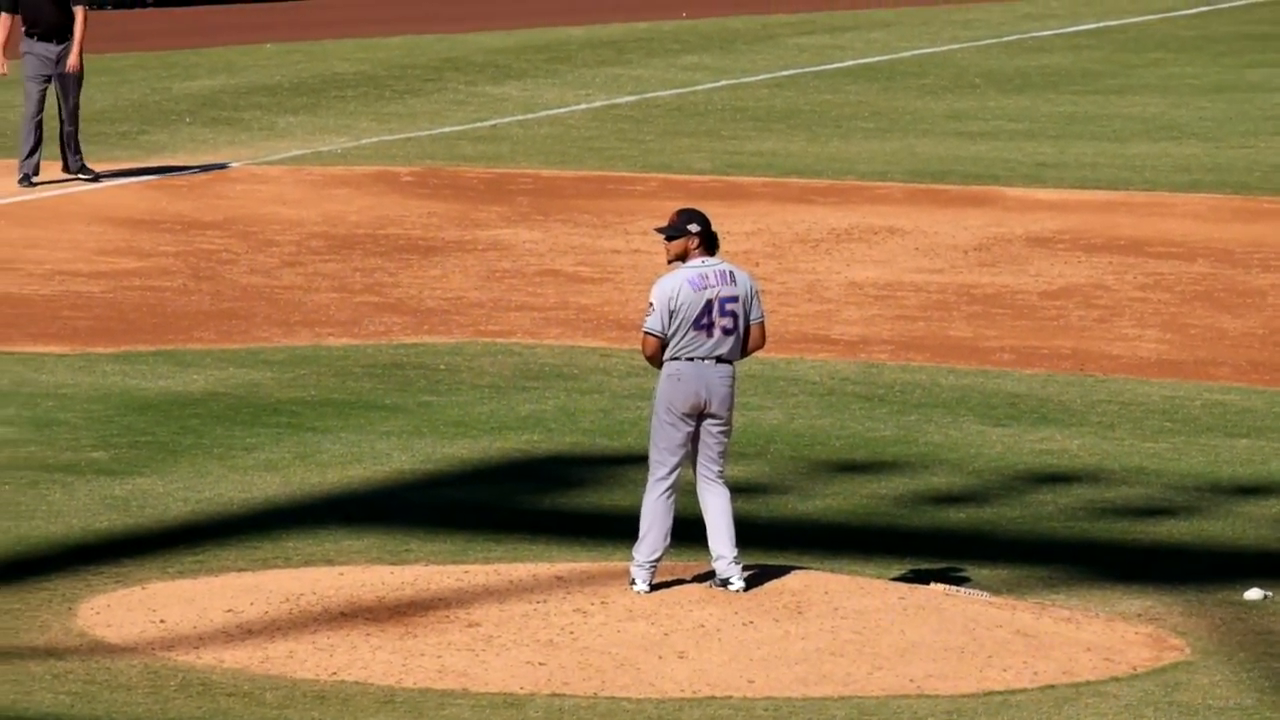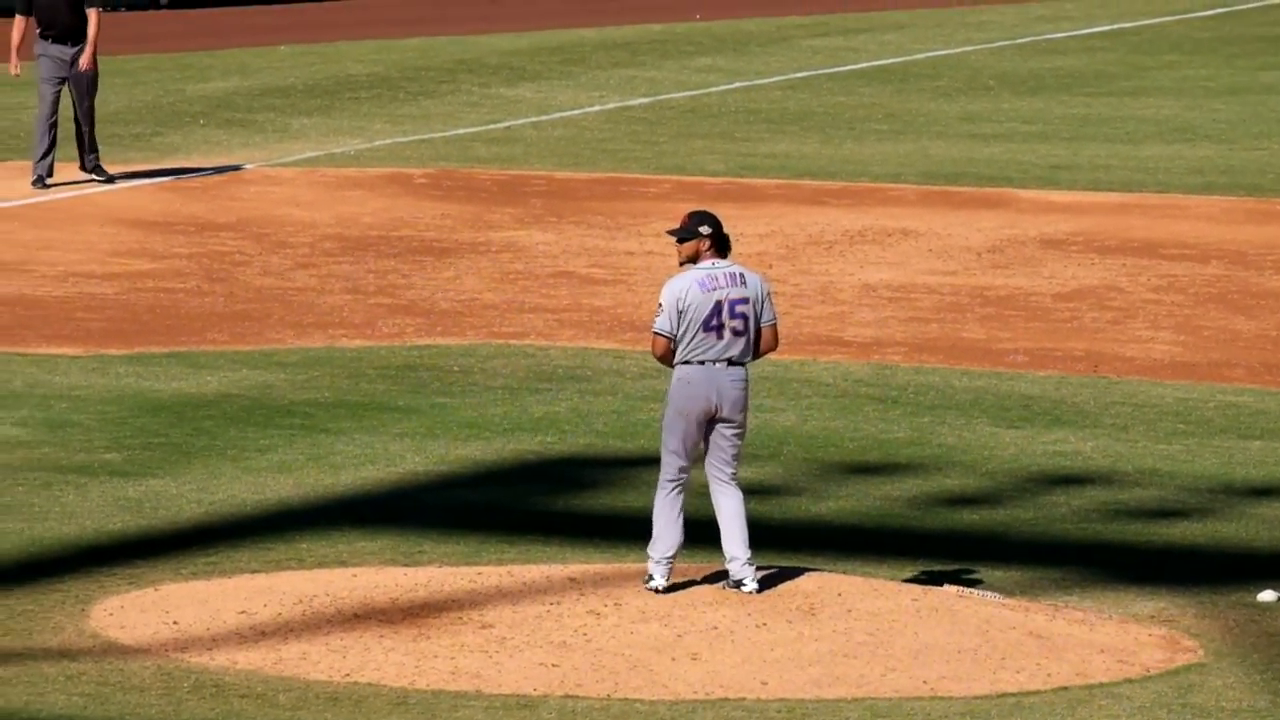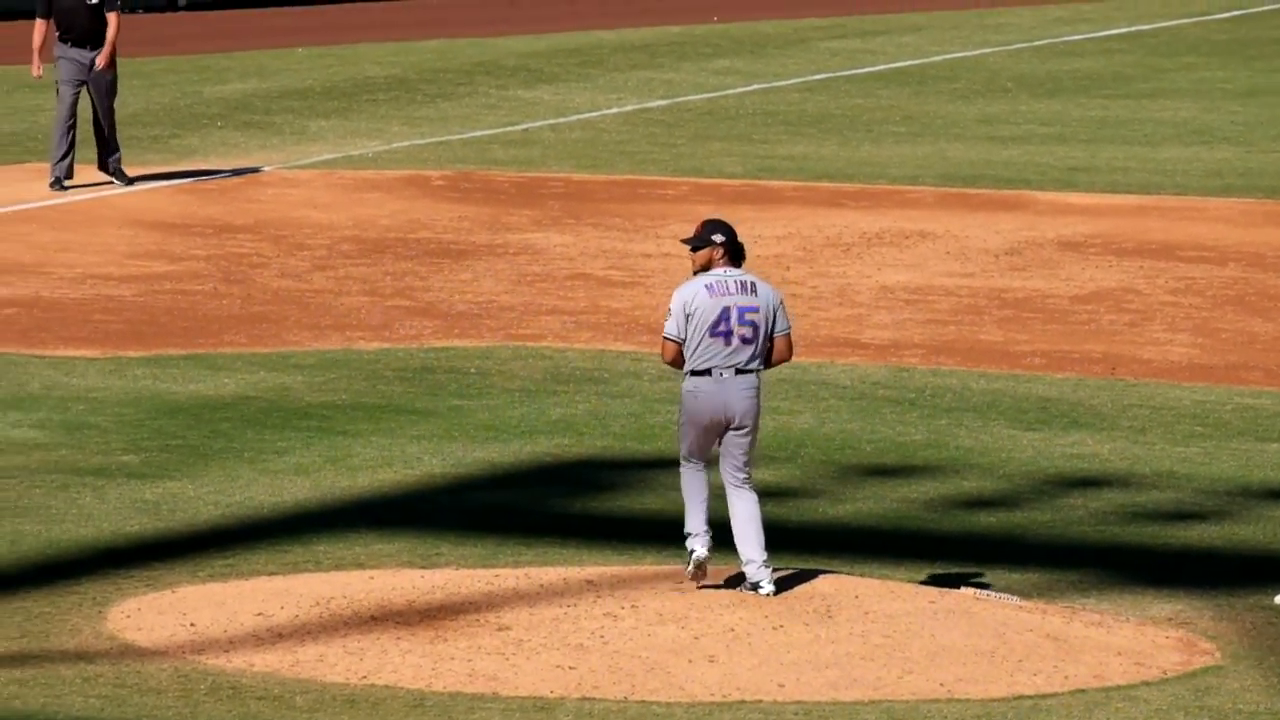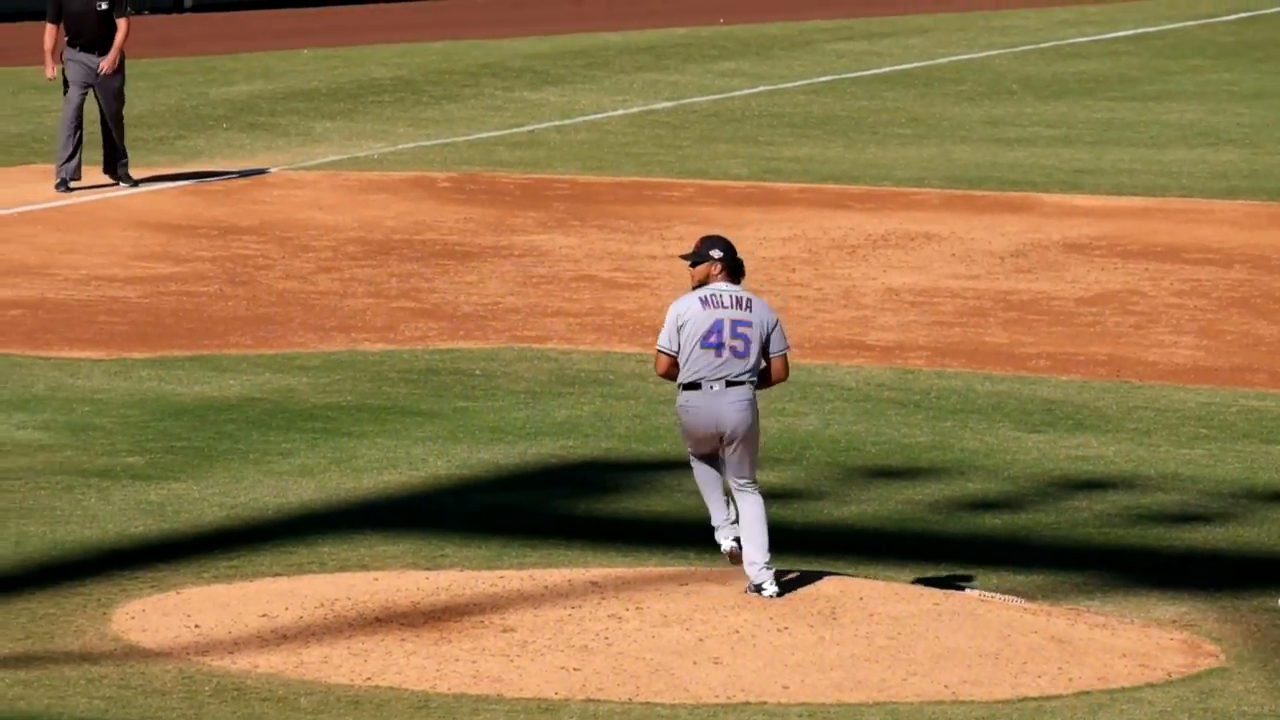
dt=0.1s
person 1, frame 1
left shoulder: (670, 284)
right shoulder: (742, 279)
left elbow: (650, 349)
right elbow: (757, 339)
left hip: (680, 380)
right hip: (722, 381)
left knee: (662, 477)
right knee: (712, 477)
left ankle: (643, 571)
right ankle: (728, 570)
person 1, frame 2
left shoulder: (679, 285)
right shoulder: (754, 283)
left elbow: (660, 350)
right elbow: (769, 342)
left hip: (691, 383)
right hip: (734, 383)
left knee: (672, 477)
right knee: (725, 478)
left ankle: (660, 570)
right ankle: (742, 571)
person 1, frame 3
left shoulder: (689, 291)
right shoulder: (766, 292)
left elbow: (670, 355)
right elbow: (783, 352)
left hip: (702, 391)
right hip: (745, 392)
left knee: (692, 466)
right knee: (739, 483)
left ankle: (698, 540)
right ankle: (758, 573)
person 1, frame 4
left shoulder: (684, 306)
right shoulder: (762, 309)
left elbow: (664, 367)
right elbow: (779, 372)
left hip: (696, 406)
right hip: (741, 404)
left knee: (702, 457)
right knee: (746, 485)
left ankle: (727, 529)
right ankle: (763, 575)
